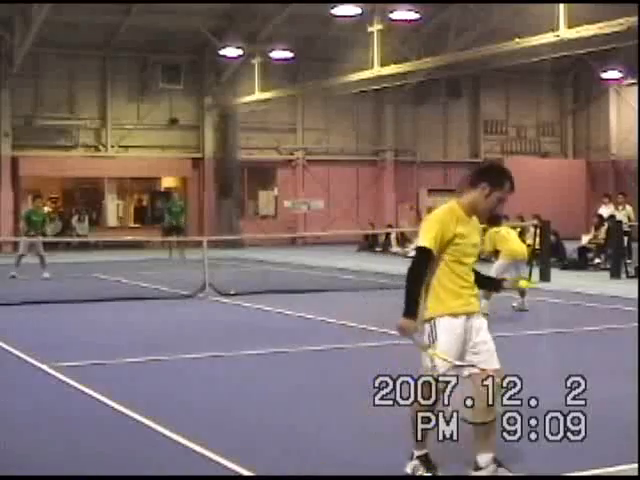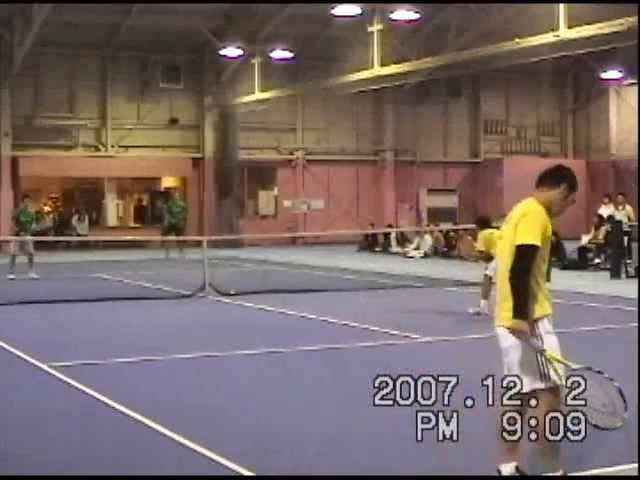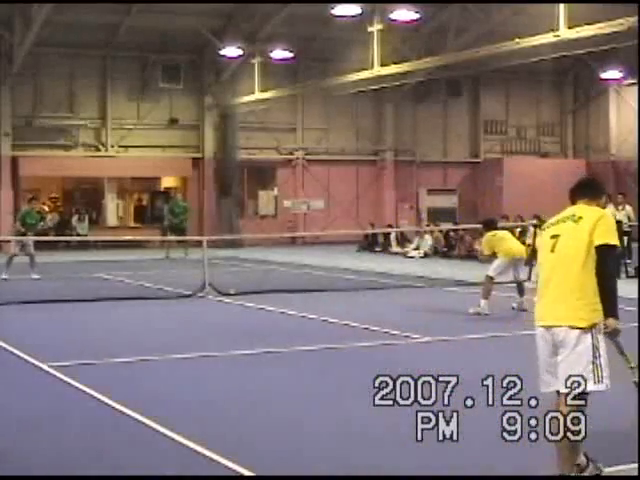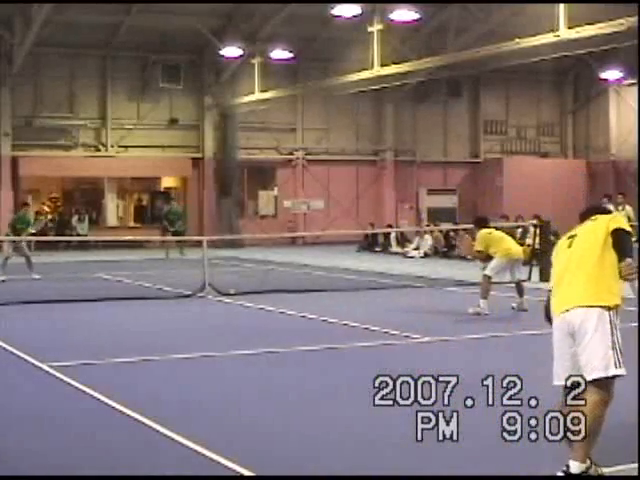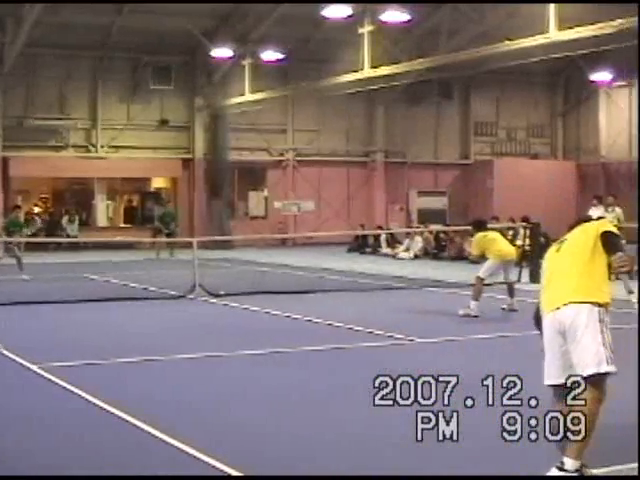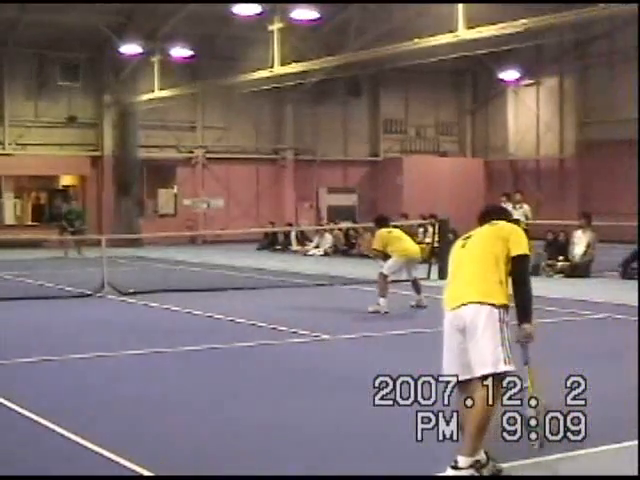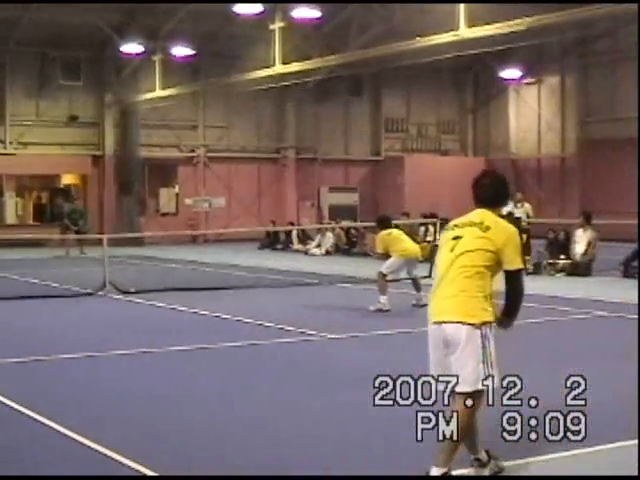
dt=0.5s
person 1, frame 1
left shoulder: (474, 224)
right shoulder: (442, 217)
right elbow: (418, 268)
left wrist: (499, 284)
right wrist: (409, 315)
left hip: (472, 315)
right hip: (443, 317)
left ankle: (485, 461)
right ankle: (419, 457)
person 1, frame 2
left shoulder: (520, 214)
right shoulder: (535, 214)
right elbow: (520, 268)
right wrist: (521, 316)
left hip: (511, 319)
right hip: (527, 321)
left knee: (522, 396)
right knee: (550, 395)
left ankle: (508, 467)
right ankle: (554, 473)
person 1, frame 3
left shoulder: (549, 225)
right shoulder: (600, 217)
right elbow: (605, 268)
right wrist: (611, 313)
left hip: (545, 319)
right hip: (579, 319)
left knee: (564, 397)
right knee: (572, 401)
left ankle: (576, 462)
right ankle: (567, 470)
person 1, frame 4
left shoulder: (564, 241)
right shoulder: (611, 221)
right elbow: (621, 238)
left wrist: (553, 319)
right wrist: (628, 260)
left hip: (561, 311)
right hip: (594, 308)
right knee: (599, 390)
left ankle: (579, 463)
right ankle: (576, 468)
person 1, frame 5
left shoulder: (555, 249)
right shoulder: (599, 226)
right elbow: (609, 237)
left wrist: (549, 338)
right wrist: (618, 254)
left hip: (551, 312)
right hip: (584, 307)
left knee: (563, 394)
right knee: (592, 388)
left ankle: (568, 464)
right ankle: (569, 467)
person 1, frame 6
left shoulder: (462, 241)
right shoulder: (512, 231)
right elbow: (520, 274)
right wrist: (525, 320)
left hip: (454, 309)
right hip: (485, 307)
left knee: (467, 389)
right knee: (486, 385)
left ankle: (476, 458)
right ankle: (463, 464)
person 1, frame 7
left shoulder: (452, 226)
right shoulder: (505, 231)
right elbow: (514, 287)
right wrist: (507, 318)
left hip: (438, 315)
right hip: (469, 319)
left knee: (463, 395)
right knee: (468, 397)
left ankle: (480, 459)
right ankle: (438, 470)
